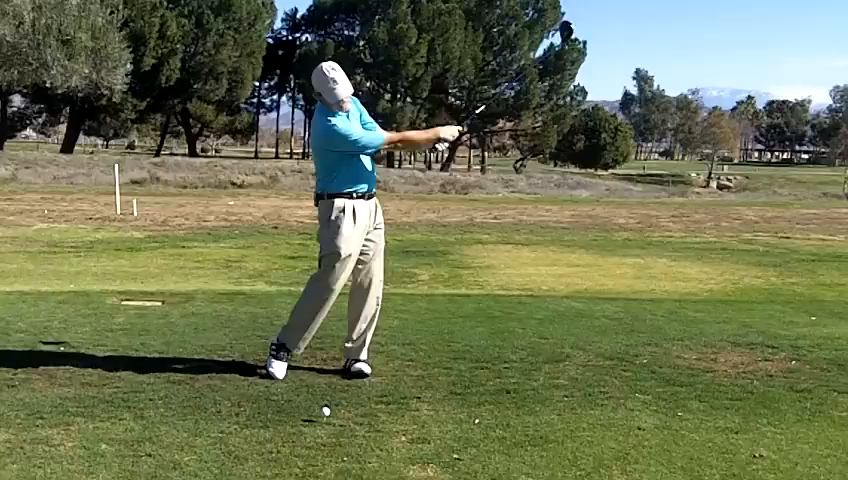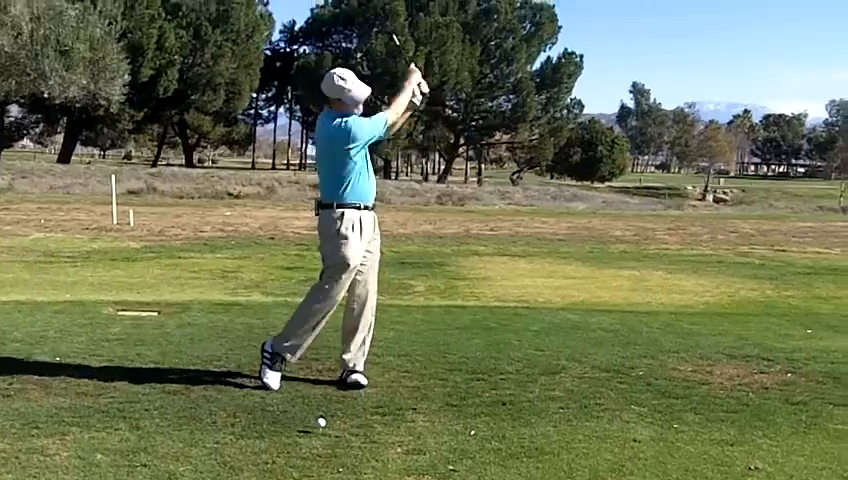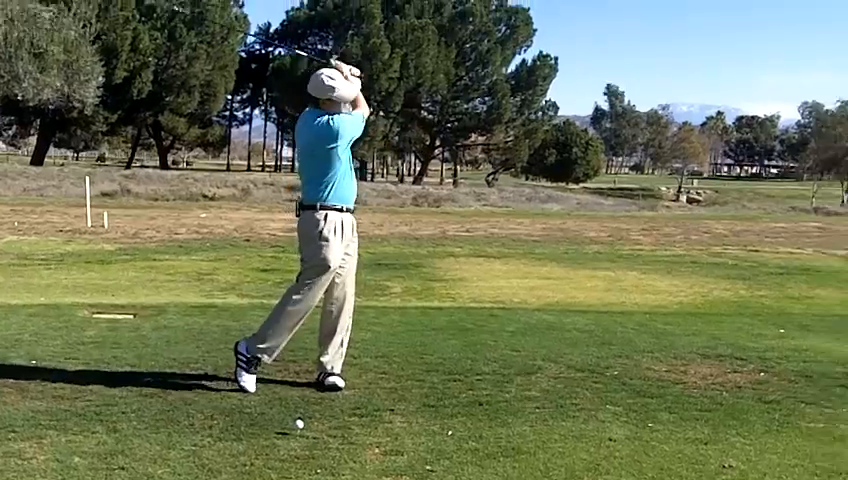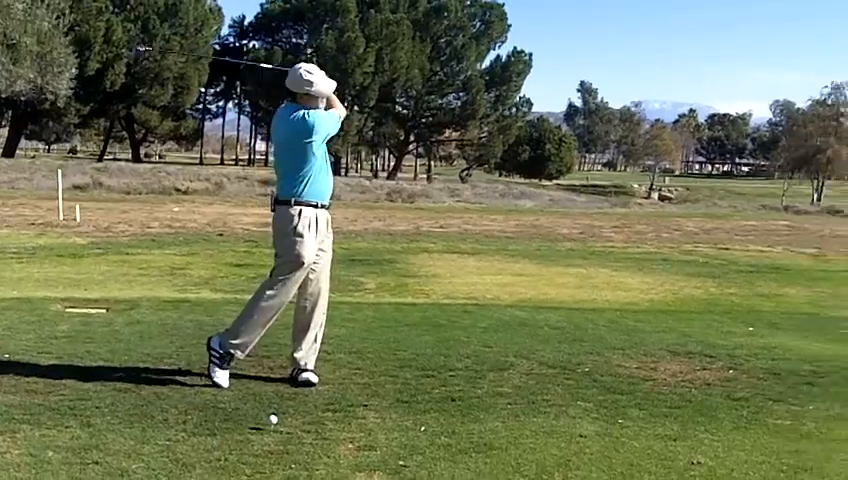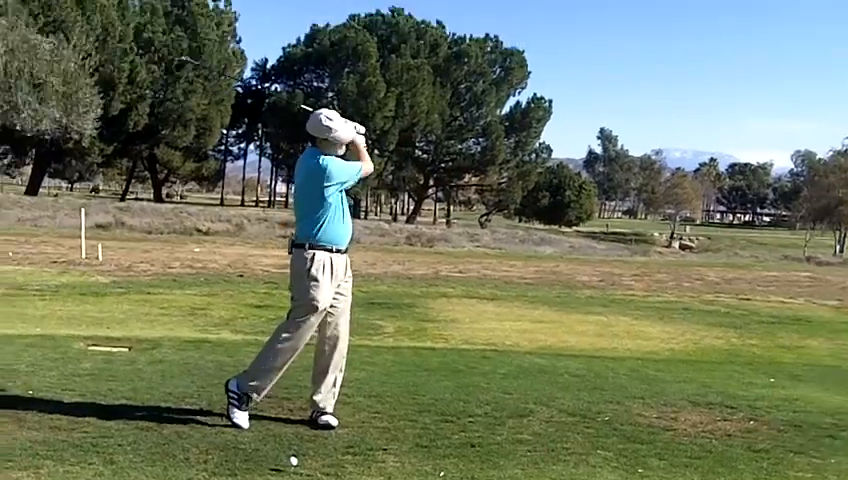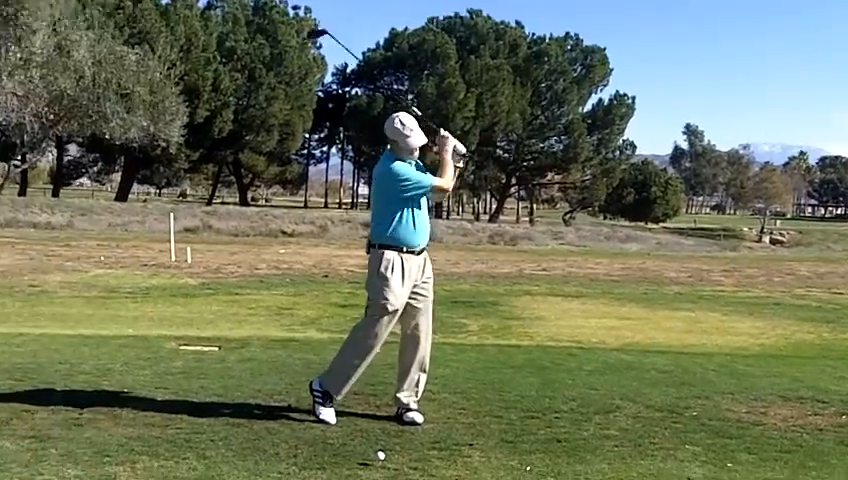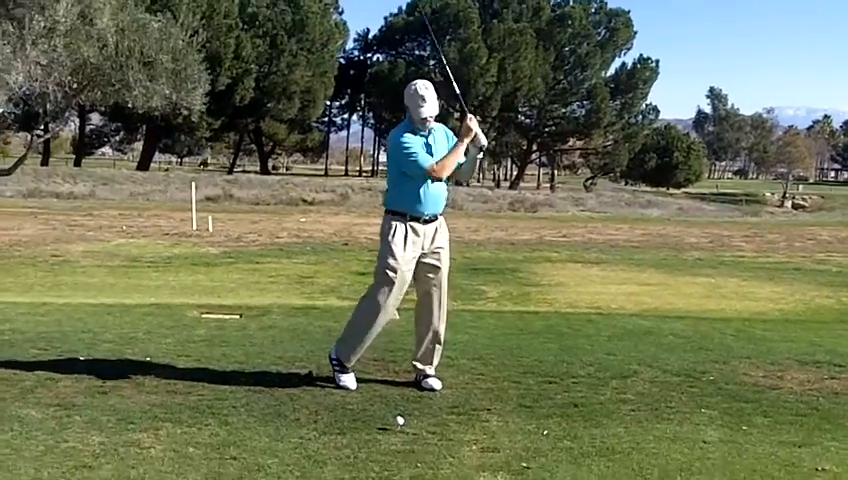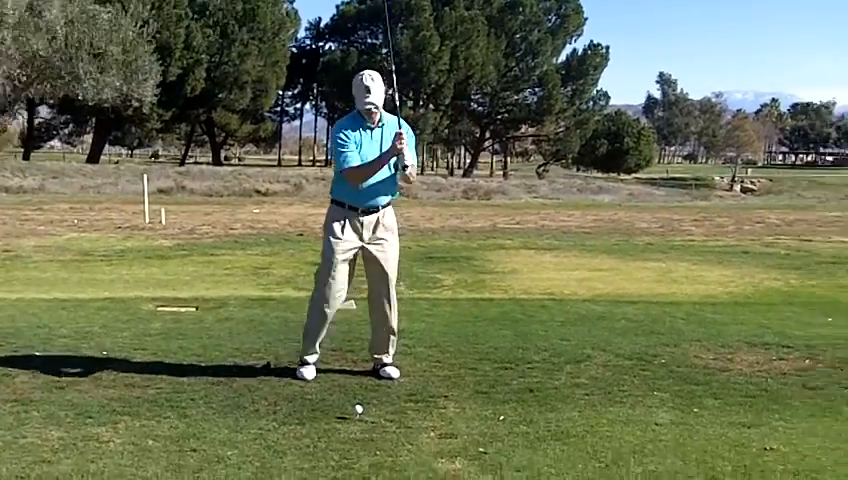
dt=0.2s
person 1, frame 1
left shoulder: (351, 105)
right shoulder: (332, 127)
left elbow: (384, 136)
right elbow: (391, 140)
left wrist: (428, 138)
right wrist: (436, 134)
left hip: (368, 206)
right hip: (341, 209)
left knee: (370, 286)
right knee: (329, 281)
left ankle: (356, 355)
right ankle: (283, 346)
person 1, frame 2
left shoulder: (341, 118)
right shoulder: (343, 129)
left elbow: (386, 123)
right elbow: (390, 117)
left wrist: (410, 101)
right wrist: (411, 83)
left hip: (362, 218)
right hip: (345, 221)
left knee: (365, 297)
right knee: (330, 290)
left ankle: (352, 366)
right ankle: (277, 351)
person 1, frame 3
left shoulder: (311, 118)
right shoulder: (333, 127)
left elbow: (353, 112)
right elbow: (363, 110)
left wrist: (346, 82)
right wrist: (349, 84)
left hip: (340, 221)
right hip: (326, 222)
left knee: (341, 299)
right knee: (307, 293)
left ankle: (330, 367)
right ankle: (252, 352)
person 1, frame 4
left shoulder: (288, 113)
right shoulder: (309, 122)
left elbow: (329, 111)
right elbow: (340, 111)
left wrist: (320, 84)
right wrist: (325, 94)
left hip: (316, 216)
right hip: (301, 218)
left knee: (315, 295)
right knee: (281, 288)
left ankle: (303, 364)
right ankle: (225, 347)
person 1, frame 5
left shoulder: (319, 158)
right shoulder: (323, 166)
left elbow: (354, 167)
right elbow: (367, 167)
left wrist: (352, 136)
right wrist: (356, 142)
left hip: (337, 260)
right hip: (317, 261)
left knee: (336, 337)
right knee: (297, 331)
left ankle: (322, 406)
right ankle: (243, 388)
person 1, frame 6
left shoulder: (410, 162)
right shoulder: (391, 170)
left elbow: (441, 184)
right elbow: (442, 187)
left wrist: (448, 156)
right wrist: (445, 152)
left hip: (420, 260)
right hip: (392, 261)
left knee: (419, 335)
right knee: (373, 331)
left ankle: (407, 401)
right ankle: (325, 388)
person 1, frame 7
left shoulder: (445, 133)
right shoulder: (401, 138)
right elbow: (439, 173)
left wrist: (475, 147)
right wrist: (464, 139)
left hip: (435, 228)
right hip: (401, 227)
left knee: (434, 301)
right knee: (384, 296)
left ankle: (425, 369)
right ankle: (342, 358)
person 1, frame 8
left shoulder: (400, 127)
right shoulder: (344, 129)
left elbow: (410, 177)
right elbow: (351, 176)
left wrist: (405, 165)
right wrist: (384, 158)
left hip: (381, 218)
right hip: (343, 217)
left knee: (384, 290)
right knee: (329, 289)
left ankle: (383, 357)
right ankle: (309, 355)
